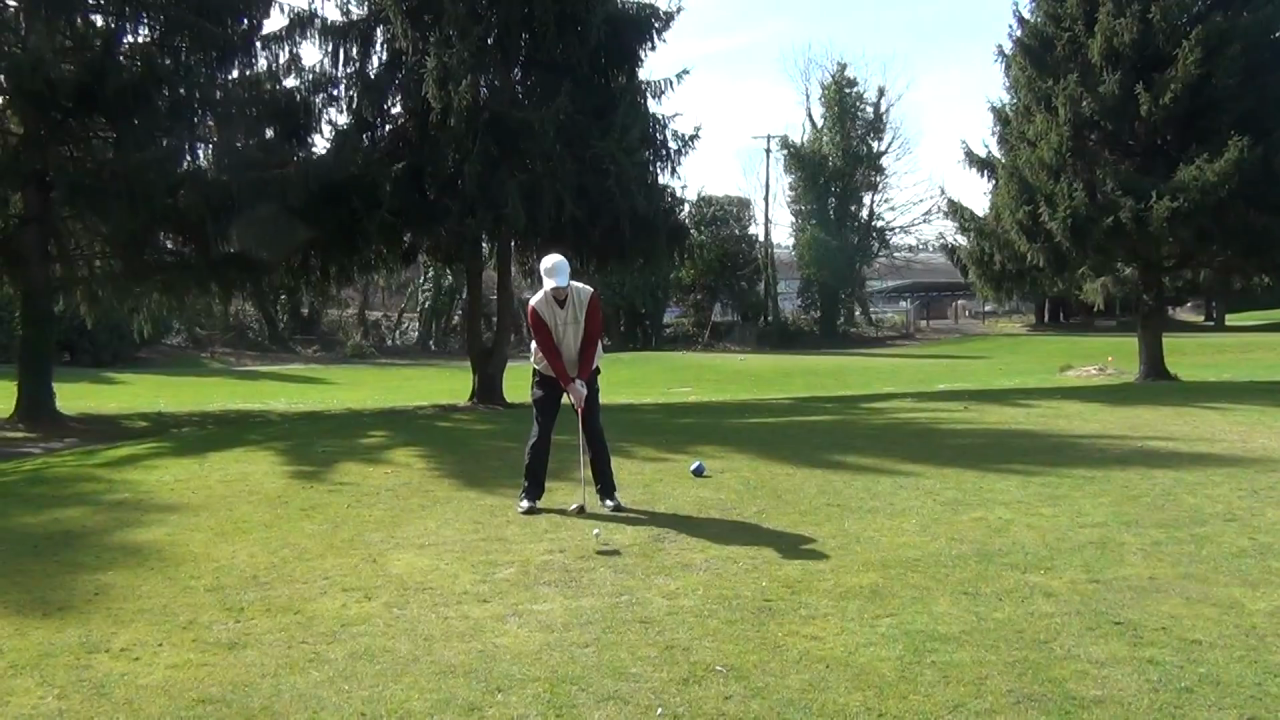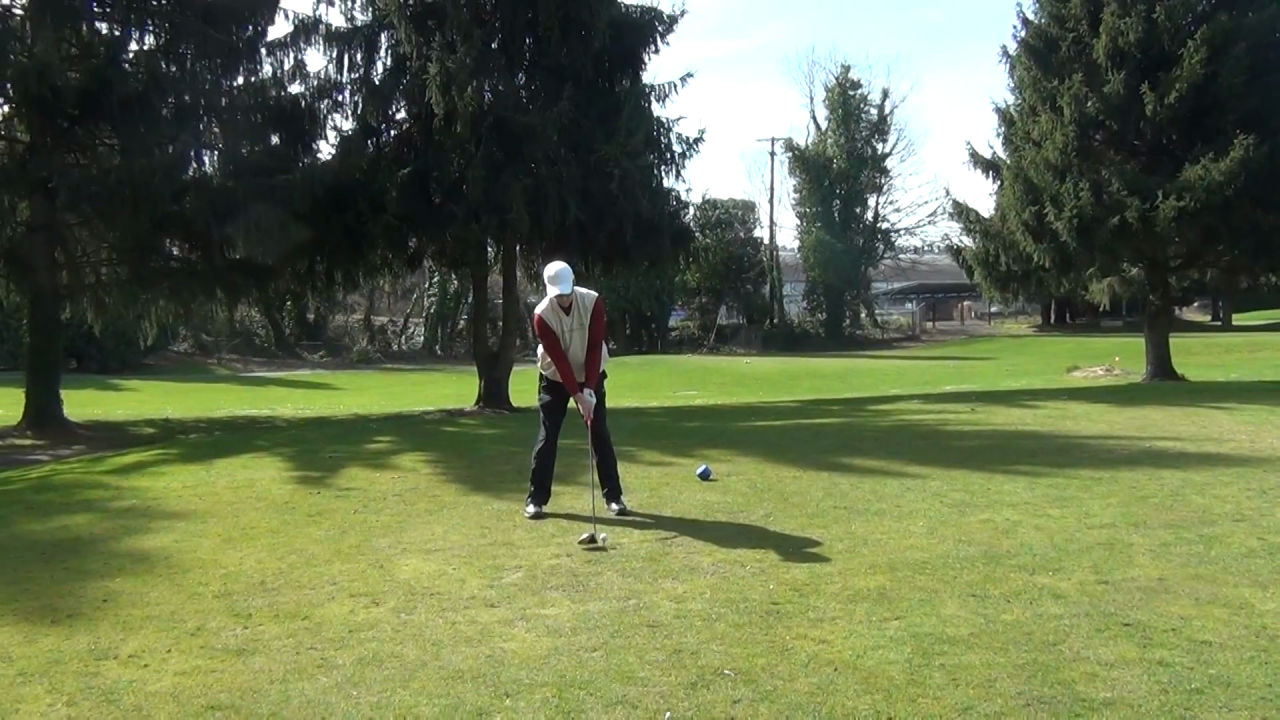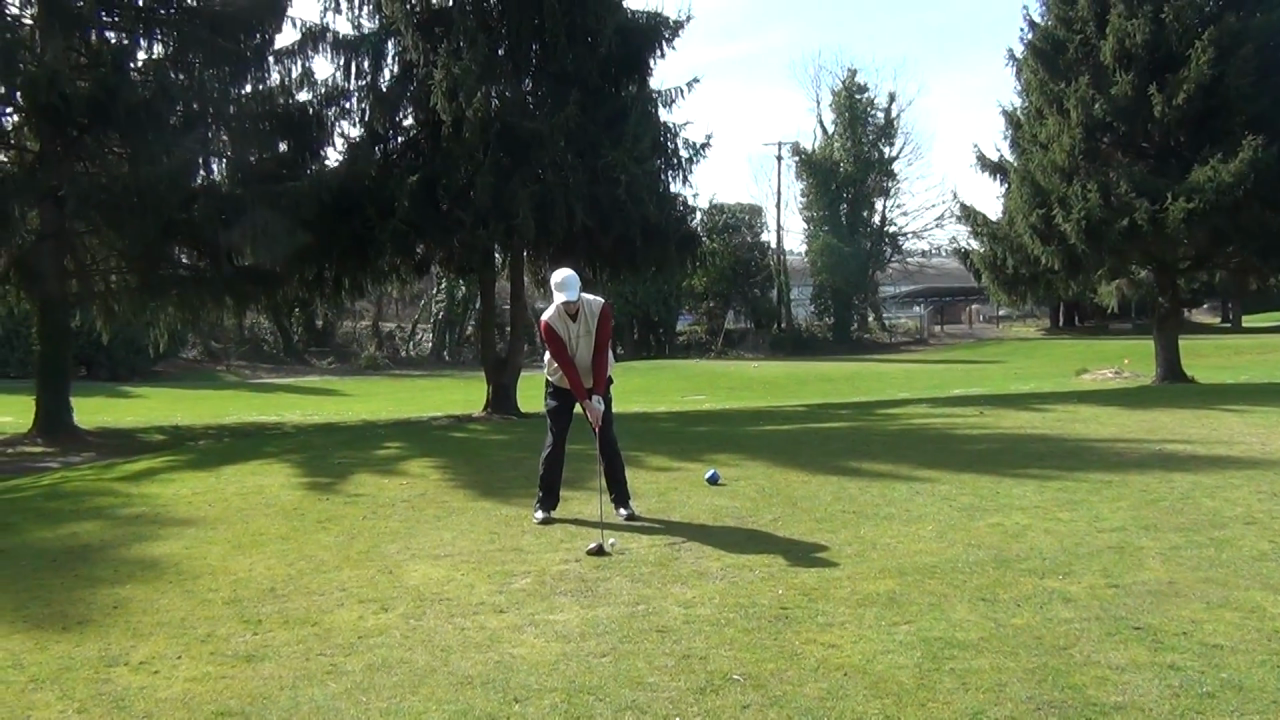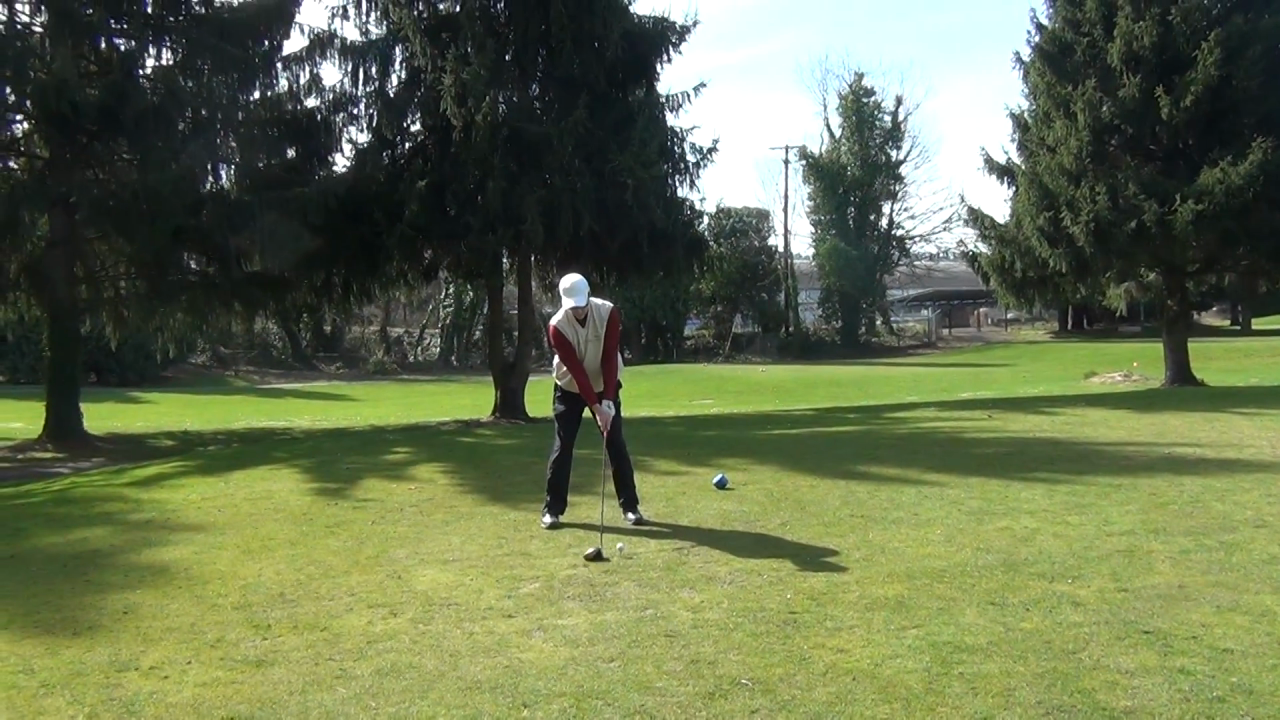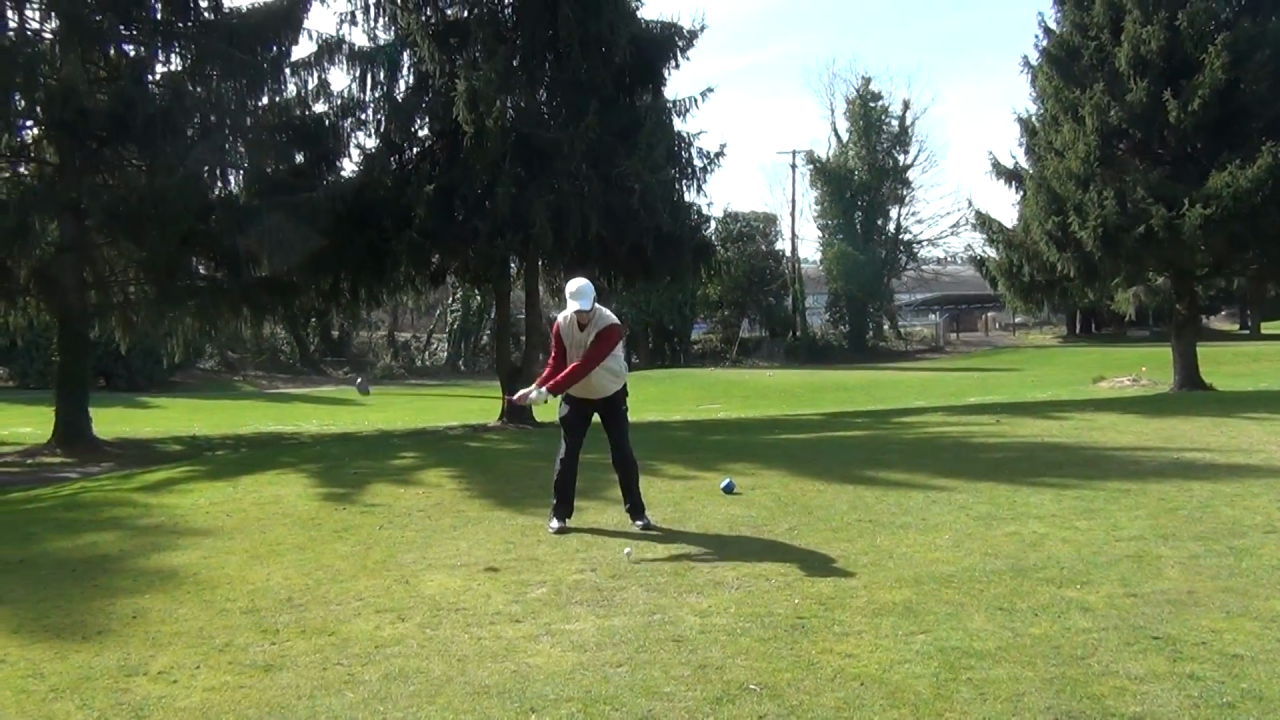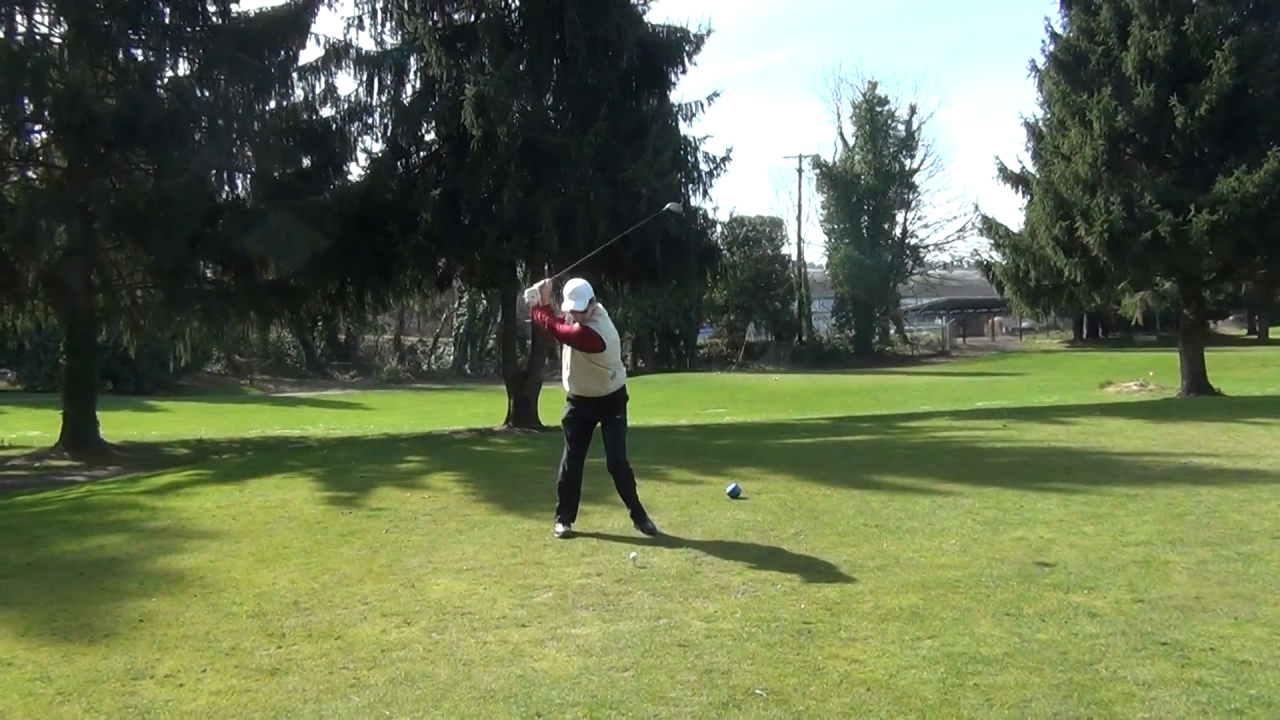
dt=0.4s
person 1, frame 1
left shoulder: (588, 297)
right shoulder: (536, 306)
left elbow: (591, 341)
right elbow: (549, 351)
left wrist: (580, 380)
right wrist: (568, 385)
left hip: (584, 373)
right hip: (548, 374)
left knee: (593, 430)
right knee: (541, 431)
left ankle: (607, 492)
right ankle: (530, 493)
person 1, frame 2
left shoulder: (593, 302)
right shoulder: (542, 314)
left elbow: (595, 348)
right elbow: (558, 359)
left wrist: (589, 389)
right wrist: (577, 395)
left hip: (590, 377)
right hip: (555, 379)
left knee: (600, 434)
right knee: (548, 435)
left ankle: (613, 495)
right ankle: (536, 497)
person 1, frame 3
left shoulder: (599, 308)
right shoulder: (548, 321)
left elbow: (600, 354)
right elbow: (566, 365)
left wrist: (597, 396)
right wrist: (585, 402)
left hip: (596, 382)
right hip: (561, 385)
left knee: (607, 440)
right knee: (555, 441)
left ankle: (622, 501)
right ankle: (545, 503)
person 1, frame 4
left shoulder: (608, 313)
right shoulder: (557, 326)
left elbow: (610, 359)
right elbow: (575, 369)
left wrist: (607, 400)
right wrist: (595, 407)
left hip: (605, 387)
right hip: (569, 390)
left knee: (616, 446)
right knee: (563, 447)
left ankle: (630, 505)
right ankle: (552, 508)
person 1, frame 5
left shoulder: (610, 327)
right shoulder: (562, 323)
left elbow: (583, 366)
right elbow: (555, 362)
left wrist: (545, 391)
right wrist: (536, 387)
left hip: (611, 394)
right hip: (575, 395)
left knee: (623, 453)
right knee: (568, 454)
left ankle: (636, 511)
right ankle: (560, 512)
person 1, frame 6
left shoulder: (593, 333)
right shoulder: (577, 316)
left elbow: (555, 328)
right elbow: (559, 326)
left wrist: (535, 305)
right wrist: (544, 301)
left hip: (610, 400)
right hip: (579, 399)
left knee: (616, 460)
right knee: (571, 459)
left ankle: (638, 514)
right ankle: (564, 517)
